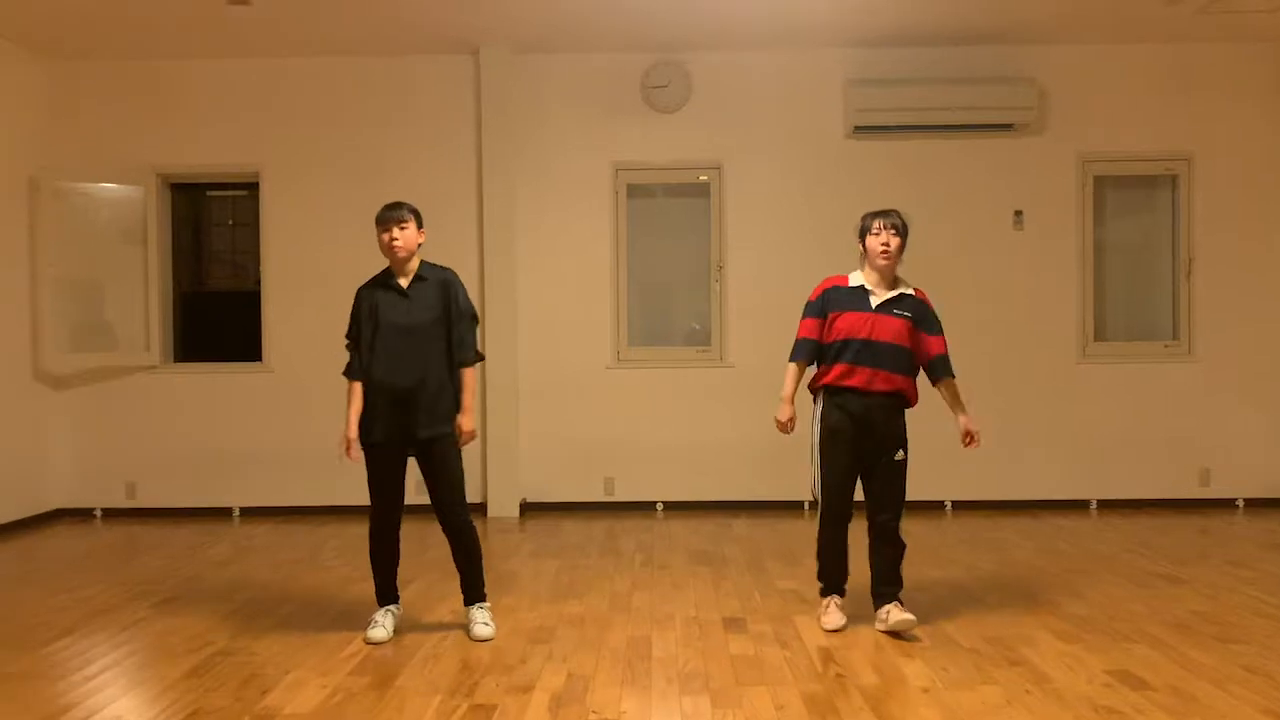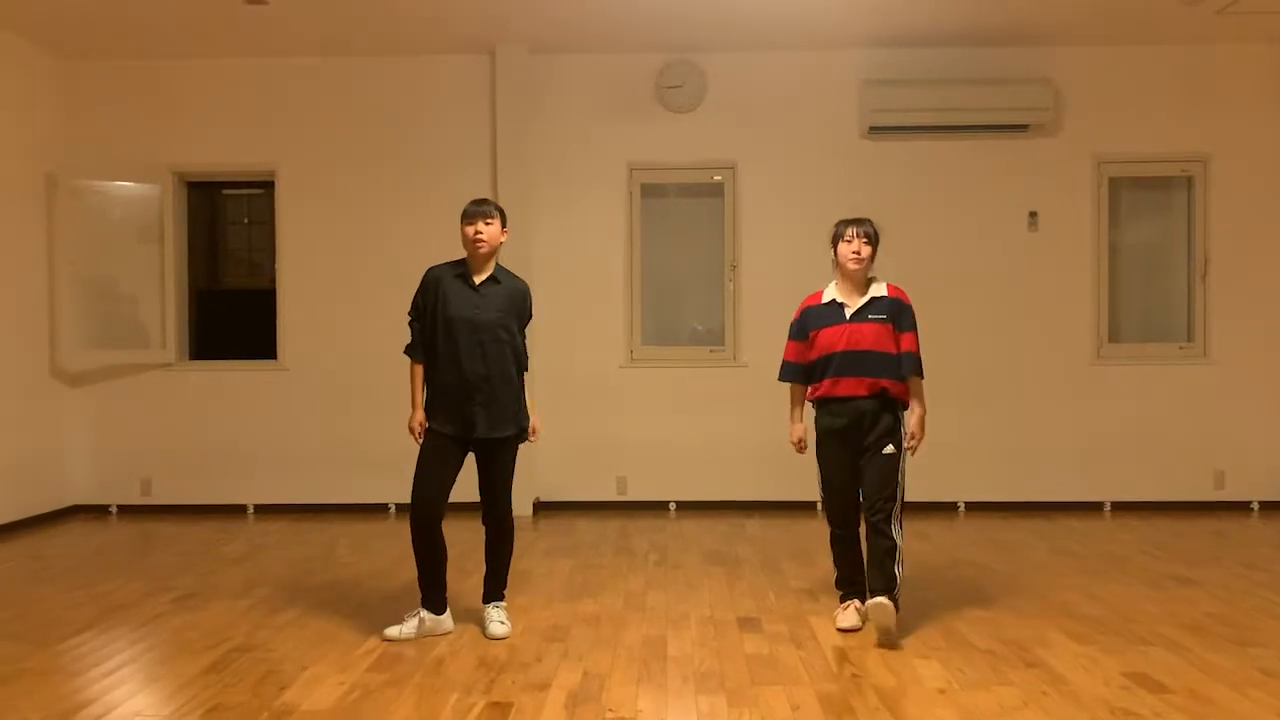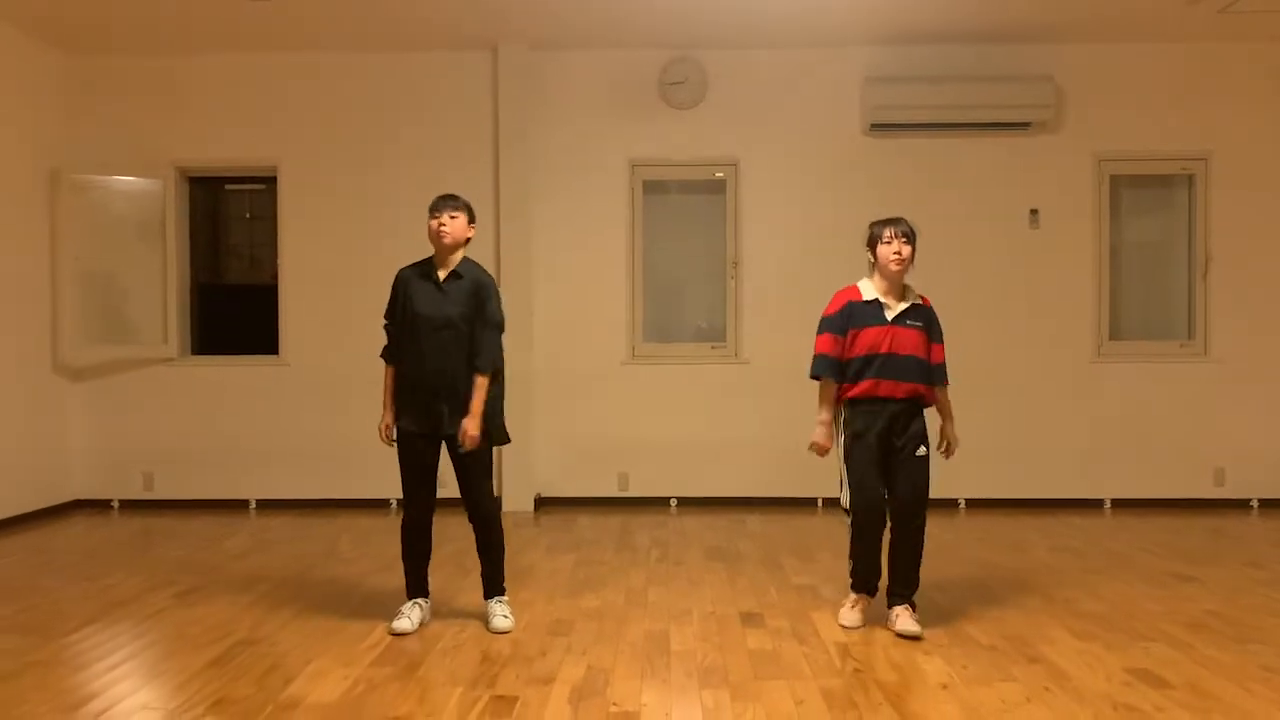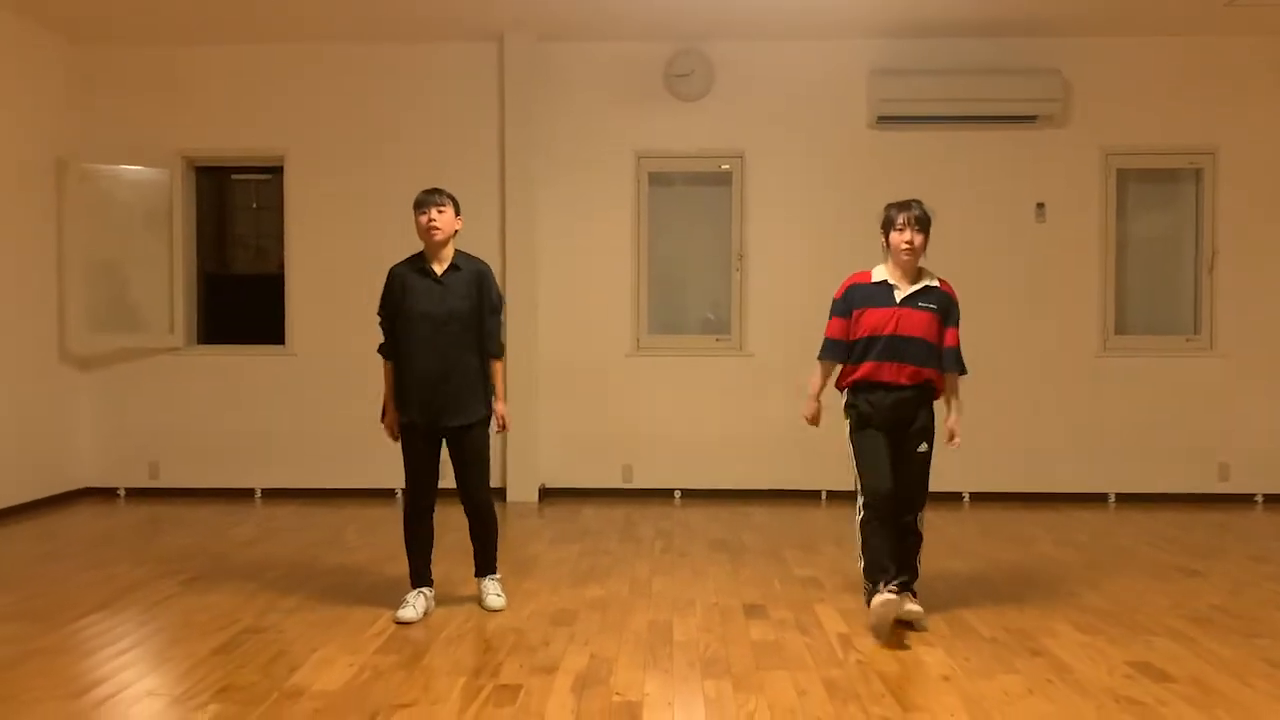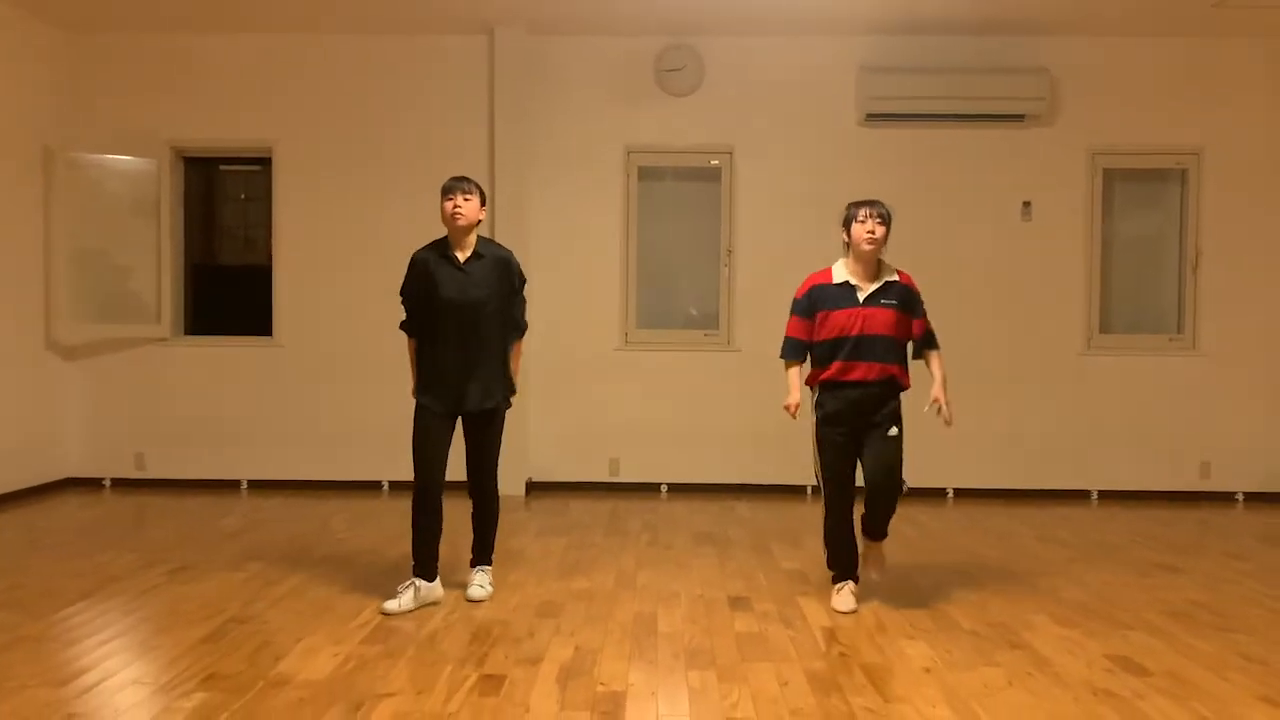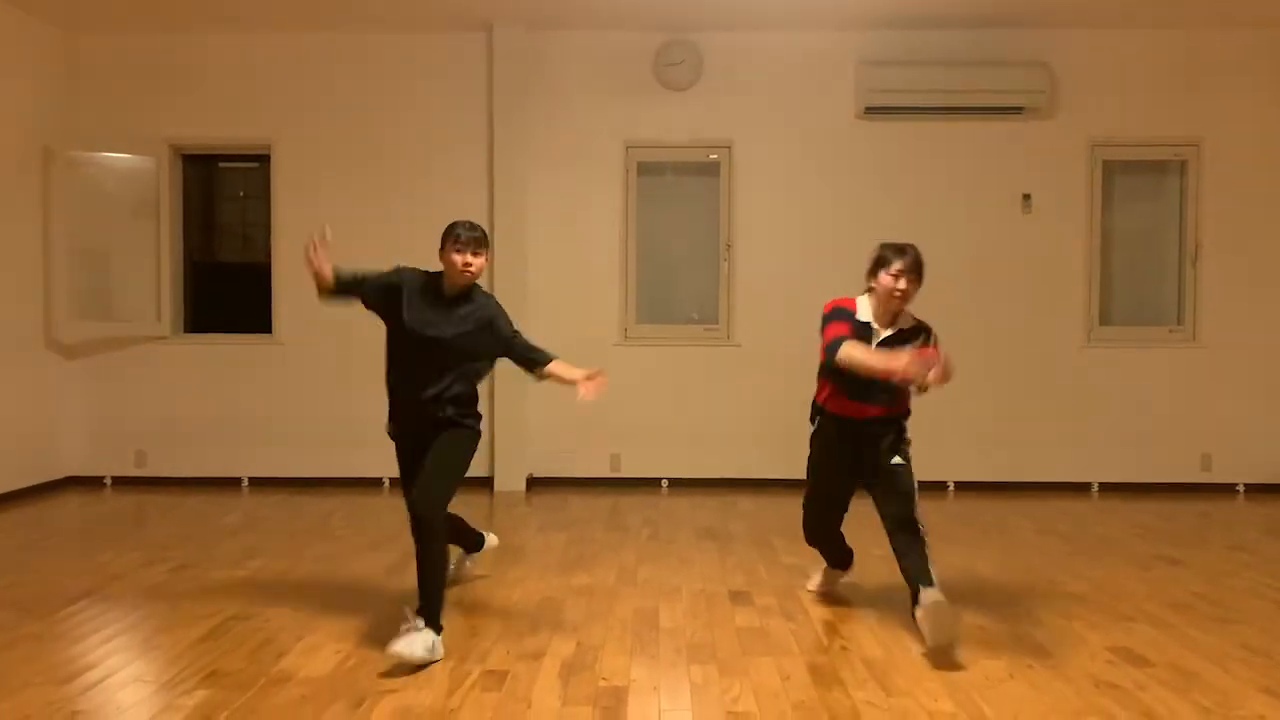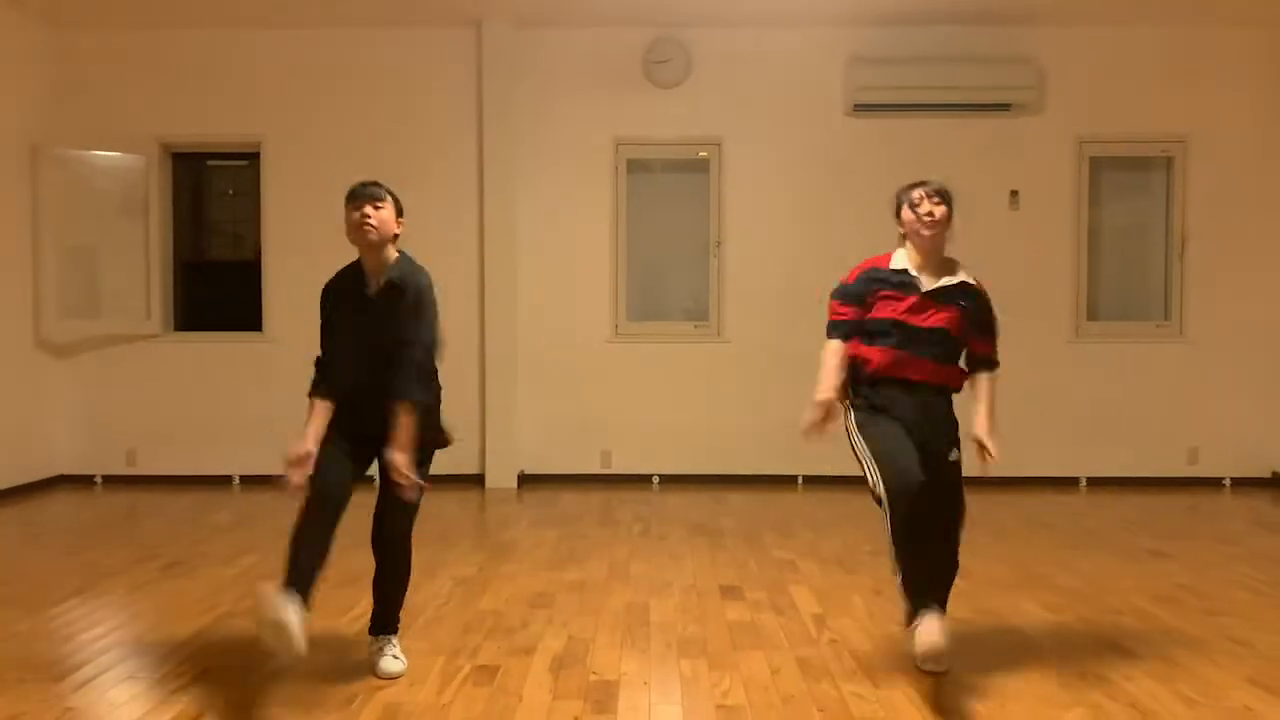
dt=0.7s
person 1, frame 1
left shoulder: (445, 284)
right shoulder: (368, 294)
left elbow: (465, 351)
right elbow: (357, 364)
left wrist: (467, 410)
right wrist: (352, 420)
left hip: (436, 420)
right hip: (383, 422)
left knee: (454, 514)
right knee: (384, 519)
left ankle: (477, 604)
right ankle: (388, 606)
person 1, frame 2
left shoulder: (515, 290)
right shoulder: (437, 281)
right elbow: (419, 348)
left wrist: (527, 409)
right wrist: (416, 406)
left hip: (499, 418)
right hip: (445, 418)
left knee: (497, 514)
right knee: (424, 511)
left ankle: (494, 603)
right ankle: (434, 610)
person 1, frame 3
left shoulder: (479, 283)
right shoulder: (406, 280)
left elbow: (486, 356)
right elbow: (393, 352)
left wrist: (475, 415)
right wrist: (388, 409)
left hip: (465, 412)
right hip: (415, 413)
left knee: (482, 508)
right knee: (416, 511)
left ankle: (496, 597)
right ankle: (417, 598)
person 1, frame 4
left shoulder: (478, 274)
right shoulder: (400, 277)
left elbow: (492, 343)
right elbow: (390, 348)
left wrist: (499, 397)
right wrist: (389, 405)
left hip: (468, 405)
right hip: (416, 405)
left knee: (477, 496)
right knee: (418, 499)
left ankle: (489, 576)
right ankle: (421, 587)
person 1, frame 5
left shoulder: (501, 261)
right shoulder: (424, 261)
left elbow: (515, 326)
right elbow: (414, 327)
left wrist: (510, 377)
right wrist: (416, 378)
left hip: (486, 388)
right hip: (435, 389)
left knee: (483, 482)
right knee: (426, 483)
left ankle: (481, 567)
right ankle: (424, 579)
person 1, frame 6
left shoulder: (484, 310)
right shoulder: (407, 285)
left elbow: (527, 354)
right elbow: (342, 285)
left wrist: (578, 376)
right wrist: (320, 270)
left hip: (454, 427)
right hip: (408, 424)
left knee: (425, 507)
right knee: (427, 515)
left ankle: (426, 630)
right ankle: (476, 542)
person 1, frame 7
left shoulder: (413, 286)
right shoulder: (337, 291)
left elbow: (415, 374)
right elbow: (329, 375)
left wrist: (402, 446)
right wrist: (310, 438)
left hip: (406, 426)
right hip: (350, 421)
left knee: (391, 535)
right knee: (325, 493)
left ankle: (386, 635)
right ankle: (291, 605)
person 2, frame 1
left shoulder: (916, 303)
right shoulder: (831, 291)
left elbow: (938, 364)
right elbow: (804, 350)
left wrist: (961, 414)
right wrist: (786, 399)
left hip: (887, 413)
right hip: (838, 408)
left knee: (887, 514)
right knee: (834, 507)
left ankle: (887, 602)
right ankle: (831, 593)
person 2, frame 2
left shoulder: (894, 301)
right shoulder: (812, 308)
left elbow: (910, 366)
right elbow: (798, 372)
left wrist: (918, 414)
right wrist: (797, 420)
left hip: (881, 416)
right hip: (832, 418)
left knee: (881, 509)
right knee: (840, 513)
left ankle: (881, 597)
right ankle: (850, 597)
person 2, frame 3
left shoulder: (923, 311)
right shoulder: (846, 304)
left elbow: (934, 374)
right elbow: (828, 369)
left wrist: (948, 421)
right wrist: (824, 422)
left hip: (908, 419)
right hip: (861, 415)
left knee: (910, 511)
right knee: (867, 507)
left ankle: (902, 603)
right ankle: (860, 592)
person 2, frame 4
left shoulder: (941, 295)
right shoulder: (857, 287)
left elbow: (951, 361)
right elbow: (834, 348)
left wrist: (954, 412)
right wrist: (814, 396)
left hip: (917, 406)
right hip: (868, 403)
left knee: (910, 504)
right knee: (877, 496)
left ankle: (905, 590)
right ankle: (882, 589)
person 2, frame 5
left shoulder: (902, 288)
right shoulder: (816, 288)
left elbow: (925, 342)
right elbow: (795, 348)
left wrist: (939, 383)
right wrist: (794, 389)
left hip: (883, 402)
right hip: (834, 402)
left knee: (886, 481)
right knee: (837, 496)
left ankle: (874, 537)
right ankle: (843, 578)
person 2, frame 6
left shoulder: (917, 332)
right shoulder: (841, 315)
left elbow: (929, 376)
right elbow: (841, 353)
left wrist: (937, 370)
right wrist: (892, 364)
left hip: (885, 437)
right hip: (836, 433)
left knee: (901, 513)
right knee: (818, 524)
left ankle: (927, 600)
right ankle: (837, 564)
person 2, frame 7
left shoulder: (969, 294)
right shoulder: (872, 275)
left elbow: (984, 362)
right elbow: (839, 333)
left wrist: (983, 418)
right wrist: (826, 388)
left hip: (934, 413)
right hip: (876, 405)
left knee: (944, 526)
right knee: (904, 485)
left ankle: (931, 614)
right ankle: (922, 612)
